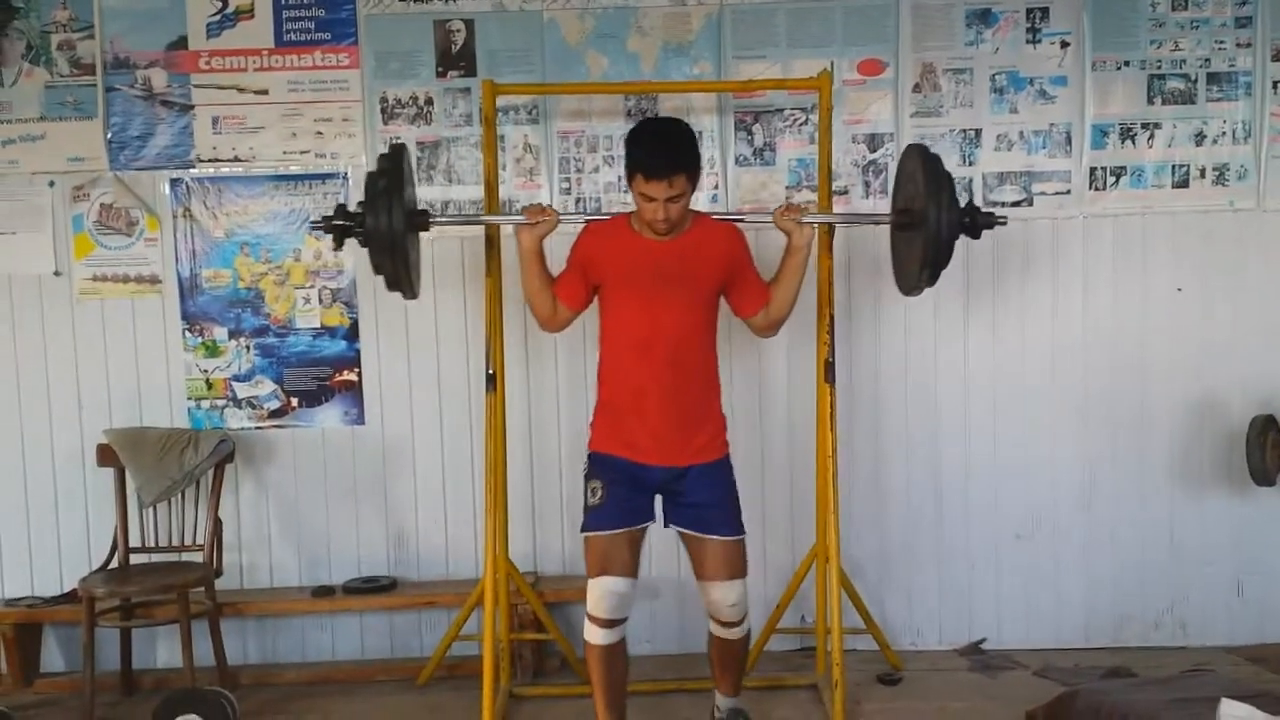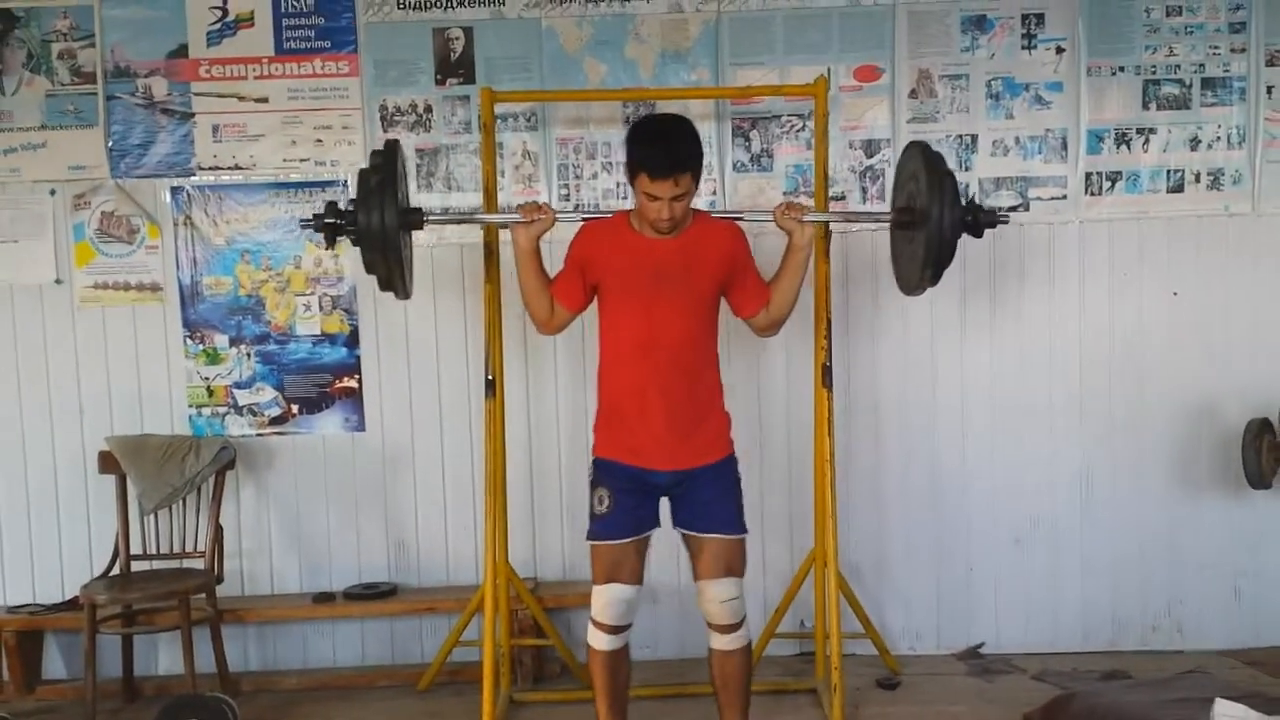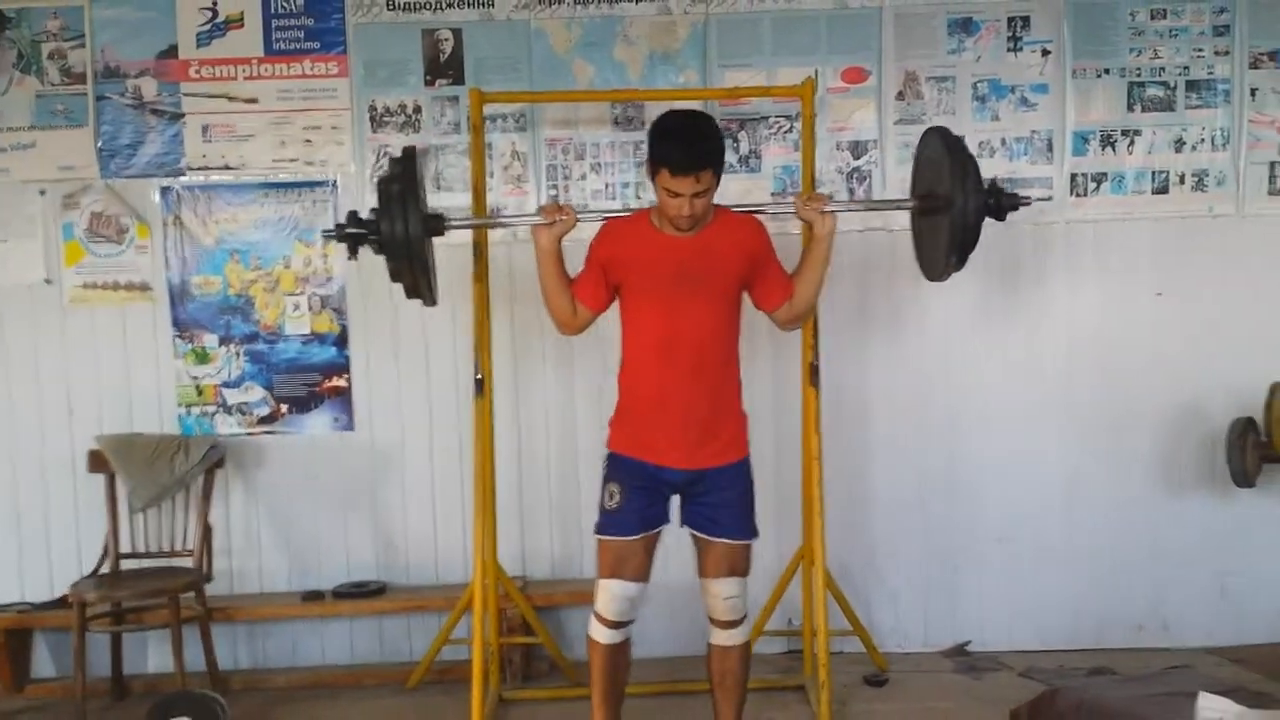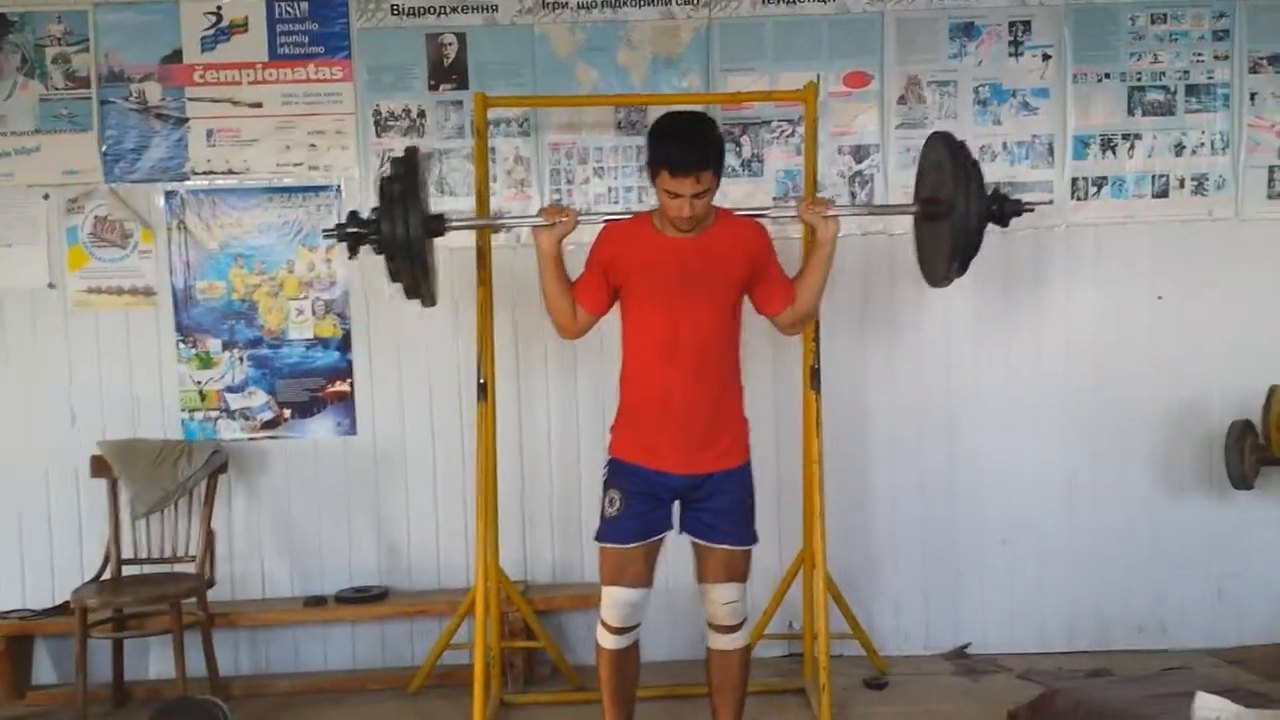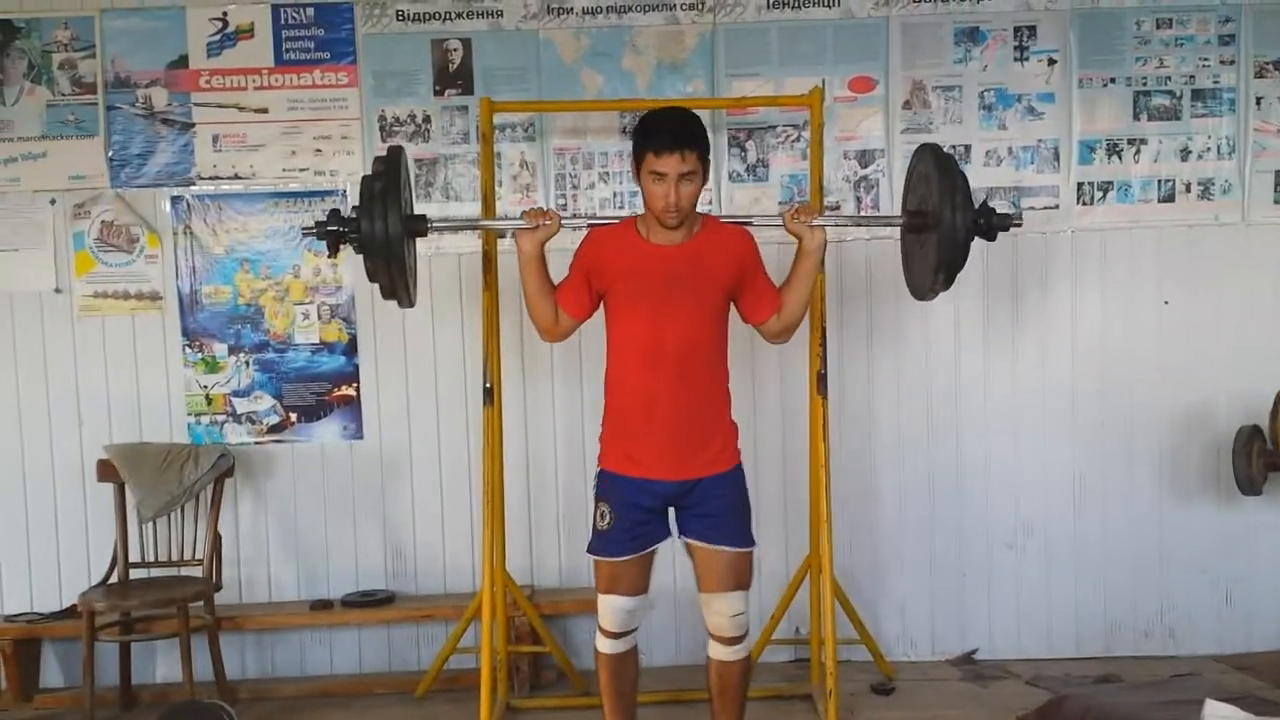
dt=0.4s
person 1, frame 1
left shoulder: (724, 242)
right shoulder: (597, 241)
left elbow: (766, 319)
right elbow: (551, 316)
left wrist: (798, 247)
right wrist: (529, 247)
left hip: (702, 454)
right hip: (617, 453)
left knee: (728, 603)
right knee: (605, 608)
person 1, frame 2
left shoulder: (725, 240)
right shoulder: (595, 241)
left elbow: (766, 319)
right elbow: (548, 317)
left wrist: (800, 246)
right wrist: (525, 246)
left hip: (706, 457)
right hip: (622, 458)
left knee: (725, 612)
right knee: (610, 613)
person 1, frame 3
left shoulder: (746, 236)
right shoulder: (617, 238)
left elbow: (790, 313)
right elbow: (571, 319)
left wrist: (822, 237)
right wrist: (547, 246)
left hip: (721, 456)
right hip: (637, 453)
left knee: (728, 609)
right knee: (613, 609)
person 1, frame 4
left shoulder: (747, 239)
right shoulder: (617, 241)
left elbow: (792, 316)
right elbow: (570, 322)
left wrist: (823, 240)
right wrist: (548, 249)
left hip: (722, 462)
right hip: (637, 460)
left knee: (727, 615)
right knee: (618, 616)
person 1, frame 5
left shoulder: (734, 245)
right shoulder: (602, 246)
left elbow: (777, 326)
right elbow: (552, 326)
left wrist: (811, 251)
right wrist: (530, 254)
left hip: (713, 467)
right hip: (627, 467)
left knee: (728, 624)
right knee: (617, 620)
